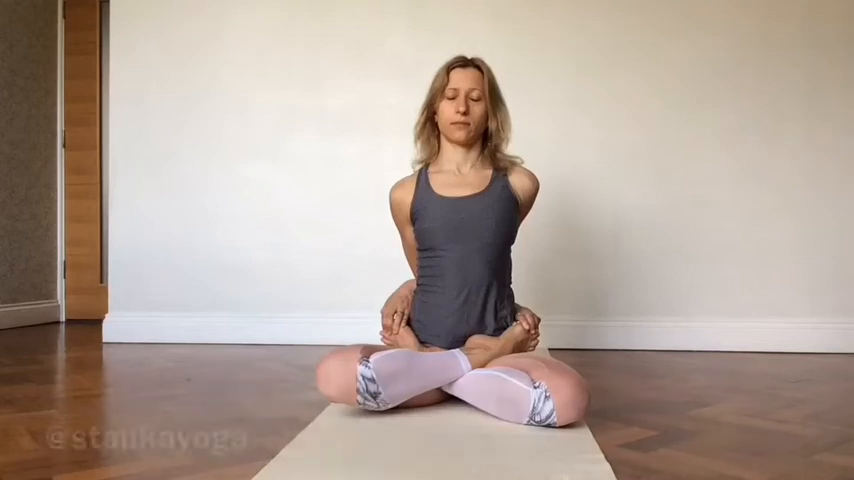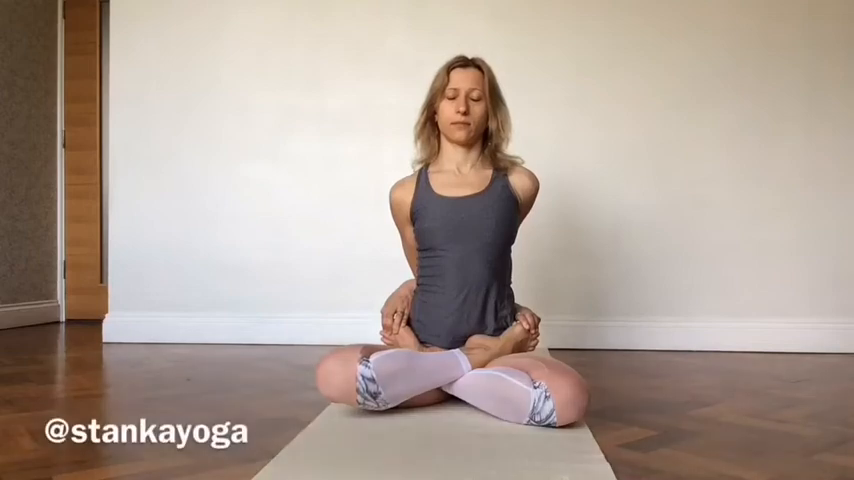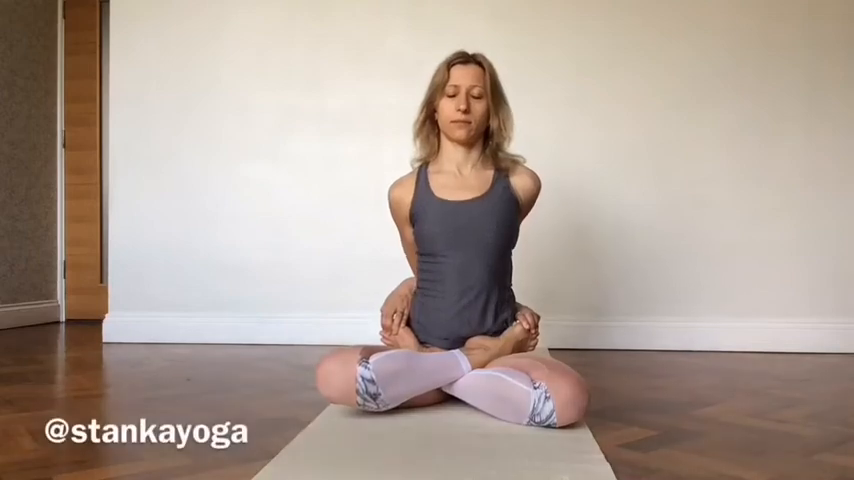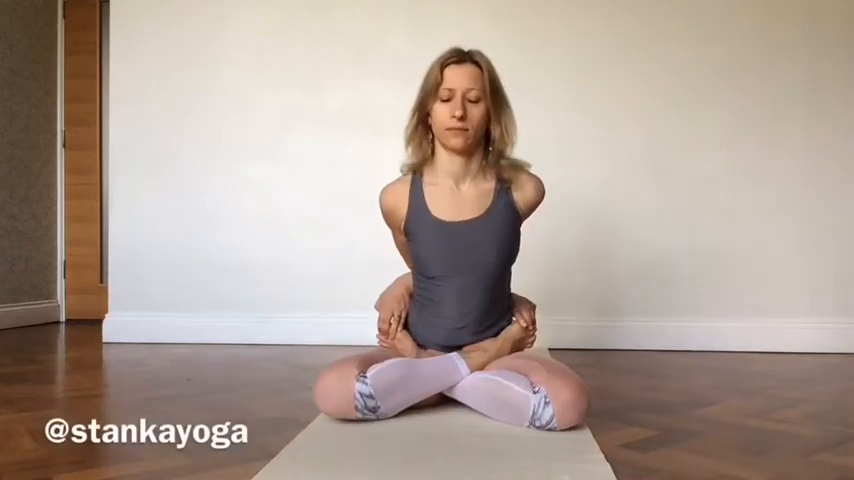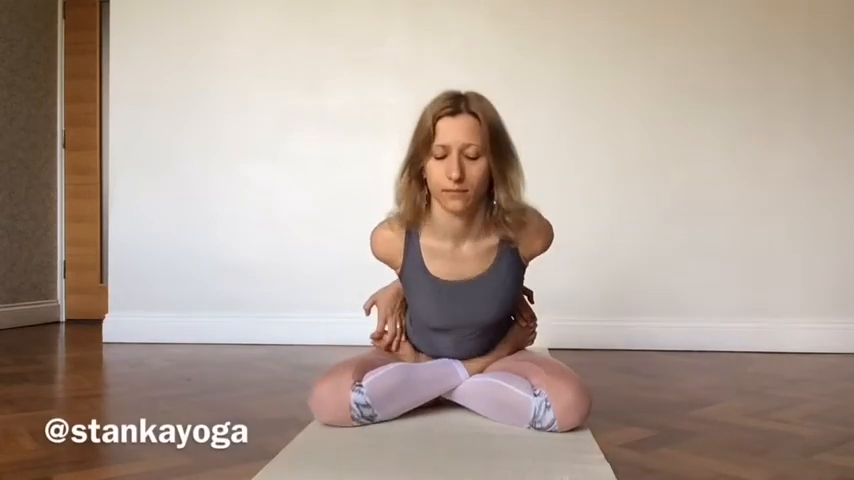
dt=0.7s
person 1, frame 1
left shoulder: (519, 184)
right shoulder: (406, 193)
left hip: (496, 343)
right hip: (424, 343)
left knee: (570, 399)
right knee: (332, 374)
left ankle: (427, 372)
right ankle: (478, 358)
person 1, frame 2
left shoulder: (519, 184)
right shoulder: (406, 193)
left hip: (497, 342)
right hip: (424, 344)
left knee: (569, 398)
right knee: (333, 374)
left ankle: (426, 374)
right ankle: (478, 358)
person 1, frame 3
left shoulder: (521, 183)
right shoulder: (405, 192)
left hip: (497, 344)
right hip: (424, 345)
left knee: (569, 399)
right knee: (333, 375)
left ankle: (431, 375)
right ankle: (475, 362)
person 1, frame 4
left shoulder: (523, 190)
right shoulder: (398, 198)
left hip: (495, 349)
right hip: (418, 347)
left knee: (570, 403)
right knee: (331, 392)
left ankle: (424, 374)
right ankle: (472, 369)
person 1, frame 5
left shoulder: (530, 234)
right shoulder: (391, 239)
left hip: (495, 357)
right hip: (416, 356)
left knee: (571, 405)
right knee: (326, 400)
left ankle: (428, 381)
right ankle: (463, 375)
